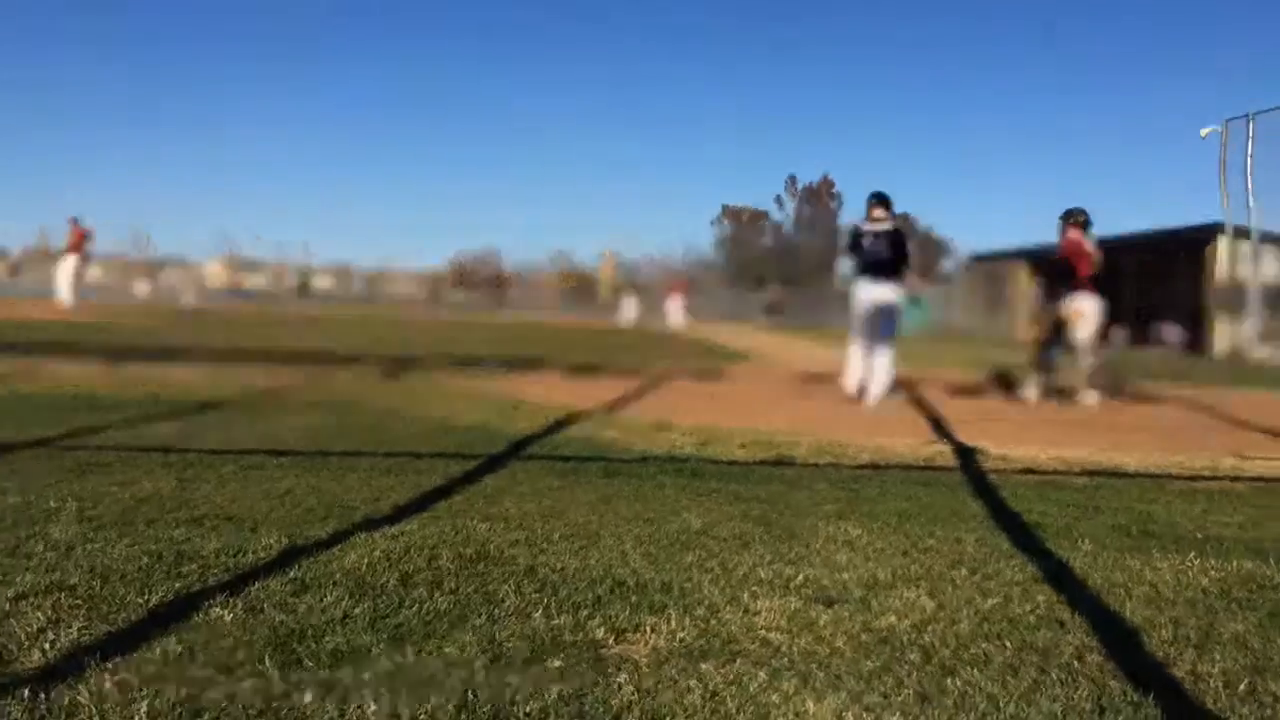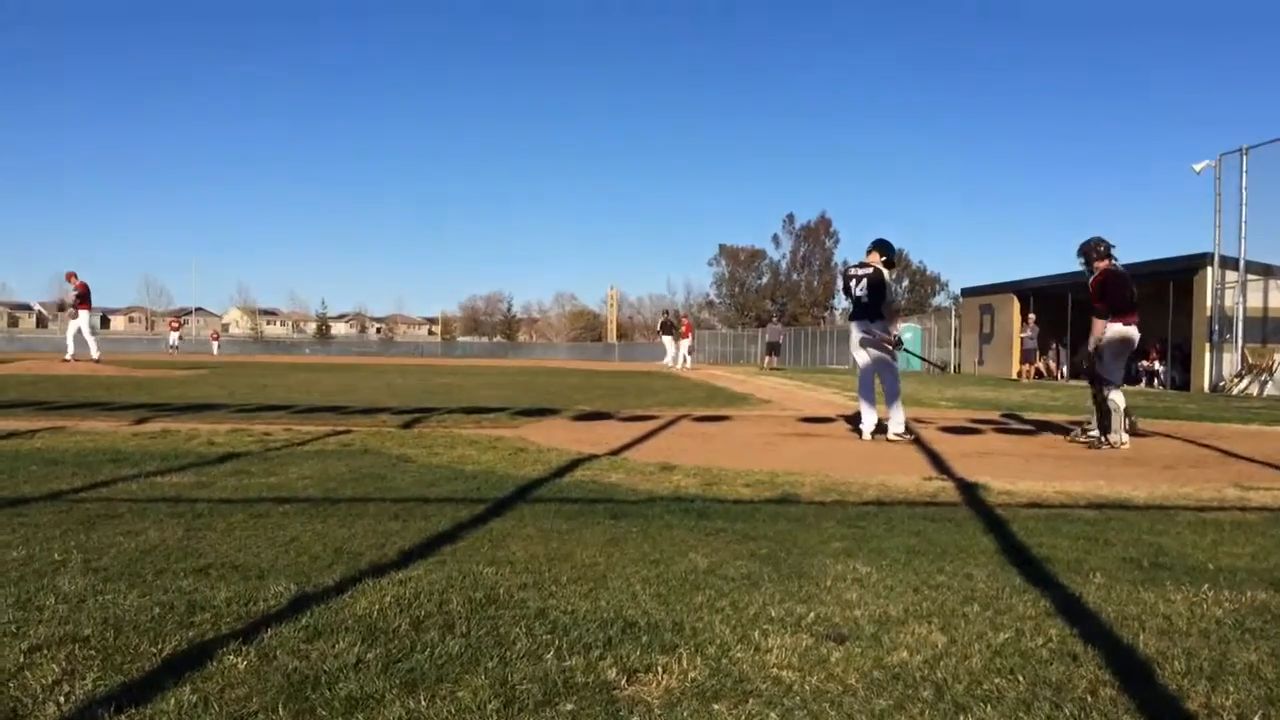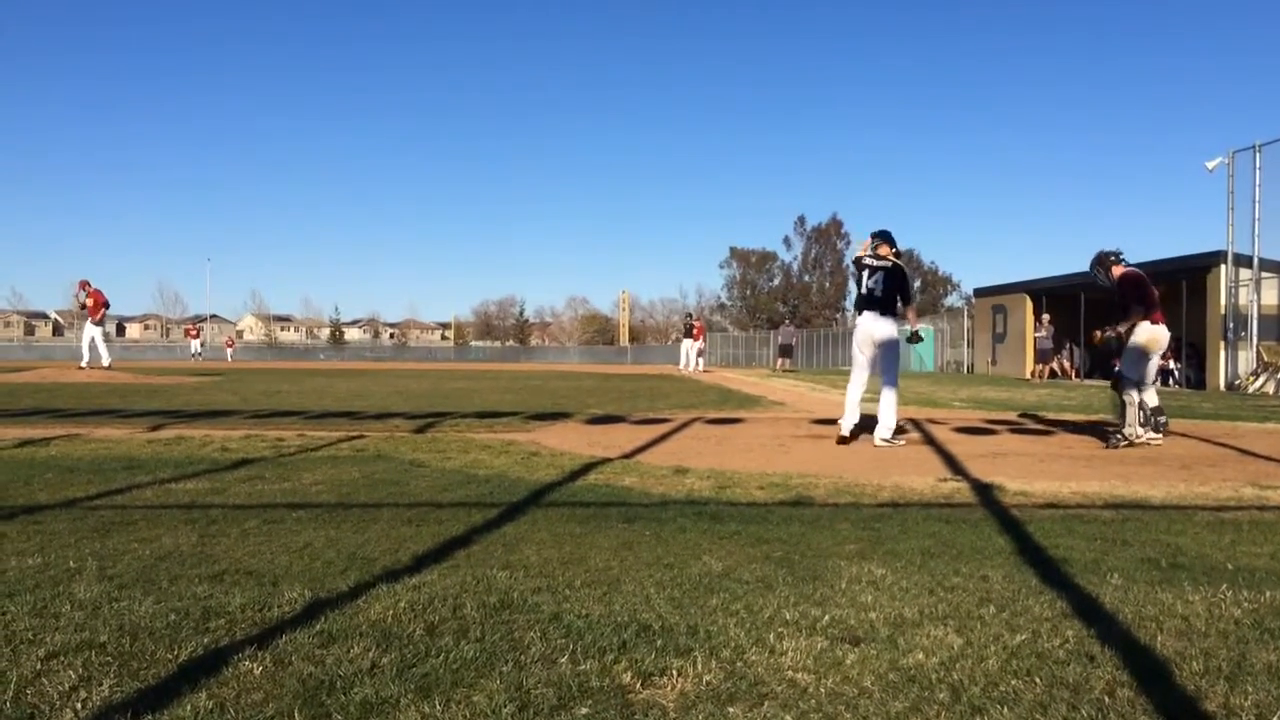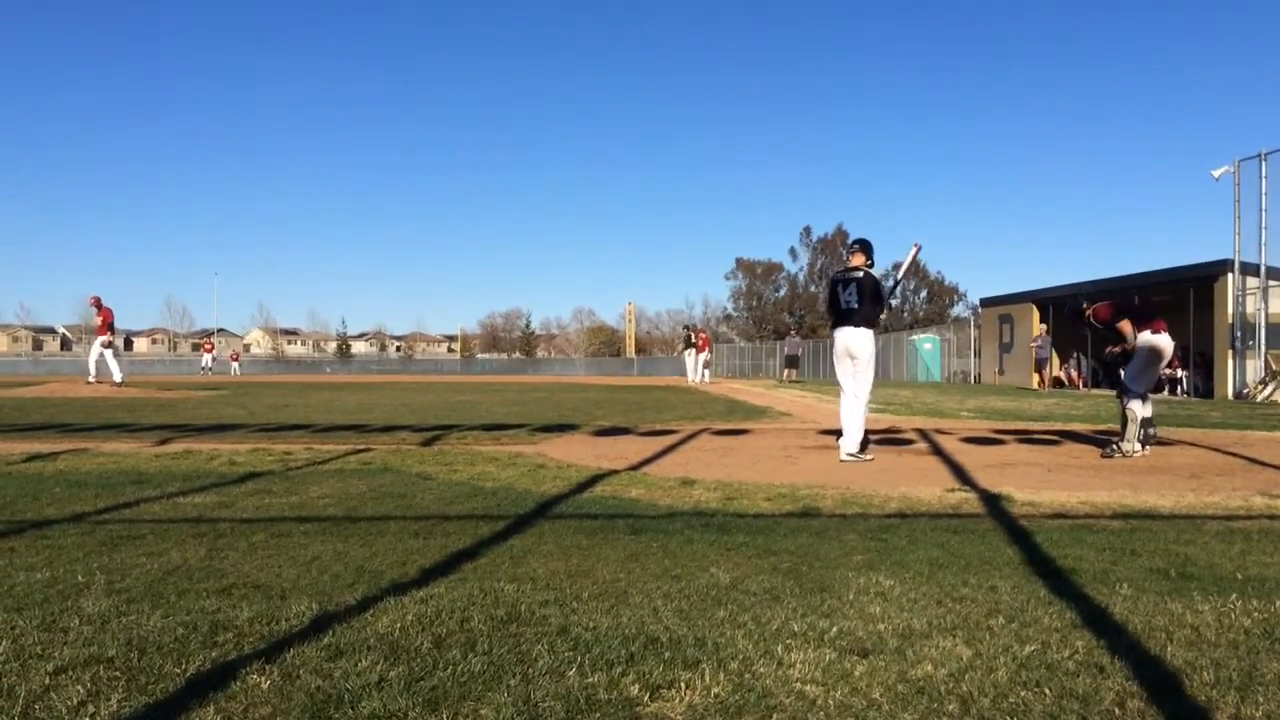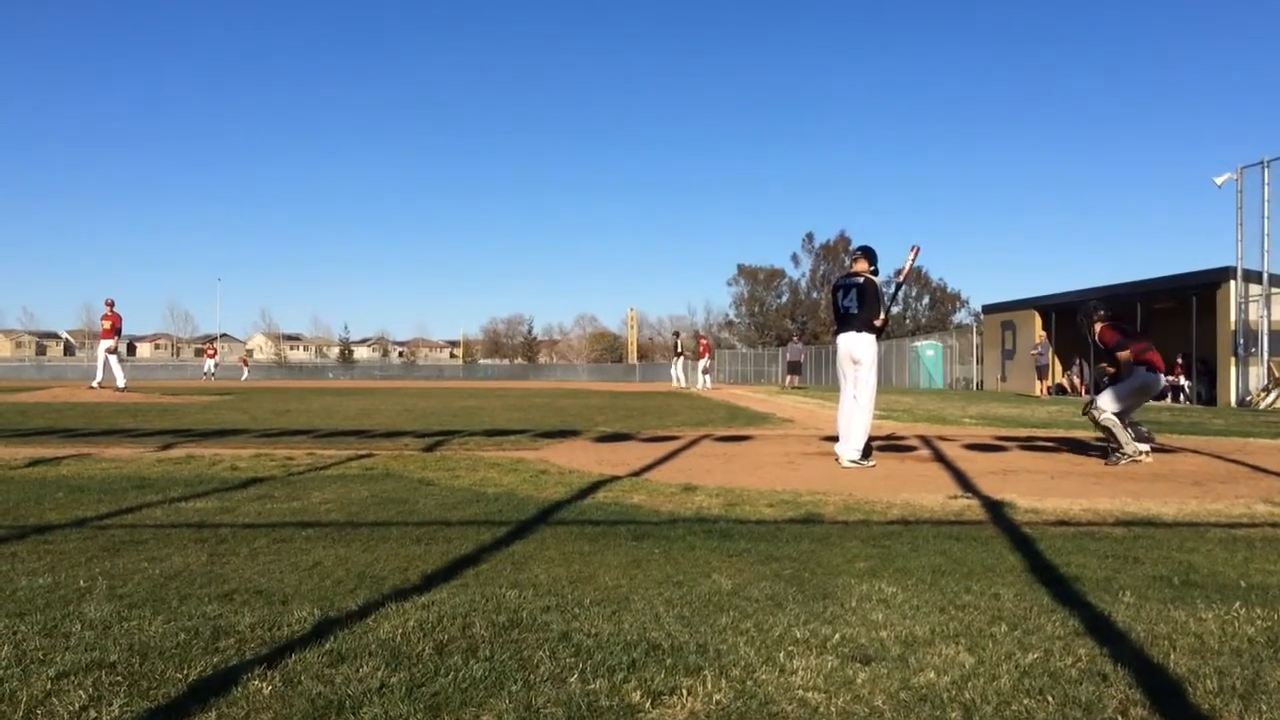
dt=1s
person 1, frame 1
left shoulder: (859, 229)
right shoulder: (895, 230)
left elbow: (851, 251)
right elbow: (905, 264)
right wrist: (907, 289)
left hip: (863, 285)
right hip: (888, 288)
left knee: (859, 337)
right knee: (883, 341)
left ankle: (853, 384)
right ankle: (875, 392)
person 1, frame 2
left shoulder: (849, 272)
right shoulder: (880, 272)
right elbow: (886, 305)
right wrist: (894, 332)
left hip: (856, 329)
right hip: (876, 330)
left knee: (866, 379)
right knee: (890, 380)
left ankle: (867, 428)
right ankle: (896, 428)
person 1, frame 3
left shoulder: (863, 261)
right shoulder: (897, 268)
right elbow: (907, 303)
left wrist: (871, 239)
right wrist: (914, 328)
left hip: (862, 323)
right hip: (885, 325)
left knee: (857, 377)
right knee: (889, 381)
left ankle: (847, 425)
right ankle: (883, 434)
person 1, frame 4
left shoulder: (835, 278)
right shoulder: (869, 278)
left elbow: (831, 312)
right elbow: (880, 314)
right wrist: (872, 318)
left hip: (839, 335)
right hip: (860, 335)
left knee: (847, 391)
right knee: (860, 392)
left ankle: (849, 440)
right ankle: (850, 447)
person 1, frame 5
left shoulder: (838, 284)
right shoulder: (870, 283)
left elbow: (837, 317)
right elbow: (877, 321)
right wrist: (881, 325)
left hip: (842, 340)
right hip: (863, 340)
left knee: (847, 395)
right knee: (863, 397)
left ankle: (844, 449)
right ankle: (854, 453)
person 2, frame 1
left shoulder: (1068, 246)
right shoulder: (1091, 248)
left elbow: (1065, 279)
left wrist: (1055, 309)
left hip: (1073, 302)
right hip: (1092, 301)
left knee: (1049, 343)
right knee: (1082, 346)
left ankle: (1032, 390)
right ankle: (1087, 392)
person 2, frame 2
left shoulder: (1102, 277)
right shoulder: (1121, 274)
left elbow: (1100, 314)
left wrist: (1091, 344)
left hip: (1114, 332)
right hip: (1129, 330)
left knee: (1109, 384)
right knee: (1100, 380)
left ankle: (1118, 436)
right ankle: (1095, 429)
person 2, frame 3
left shoulder: (1127, 278)
right shoulder: (1132, 277)
left elbow: (1138, 311)
left wrist: (1119, 329)
right wrist: (1120, 329)
left hip: (1147, 331)
right hip: (1158, 332)
left knee: (1126, 379)
right knee: (1146, 384)
left ankle: (1132, 430)
right ankle: (1153, 431)
person 2, frame 4
left shoulder: (1098, 312)
right shoulder: (1108, 309)
left elbow: (1128, 329)
left wrist: (1125, 348)
right wrist: (1121, 348)
left hip: (1150, 340)
right hip: (1164, 341)
left knee: (1130, 391)
right knee: (1141, 391)
left ankle: (1129, 445)
right ankle: (1143, 441)
person 2, frame 5
left shoulder: (1104, 331)
right shoulder: (1112, 330)
left elbow: (1127, 362)
left wrist: (1116, 375)
right wrist: (1114, 372)
left hip: (1145, 375)
right hip: (1155, 376)
left knee: (1095, 408)
right knee: (1117, 412)
left ankle: (1129, 449)
right ankle: (1141, 448)
